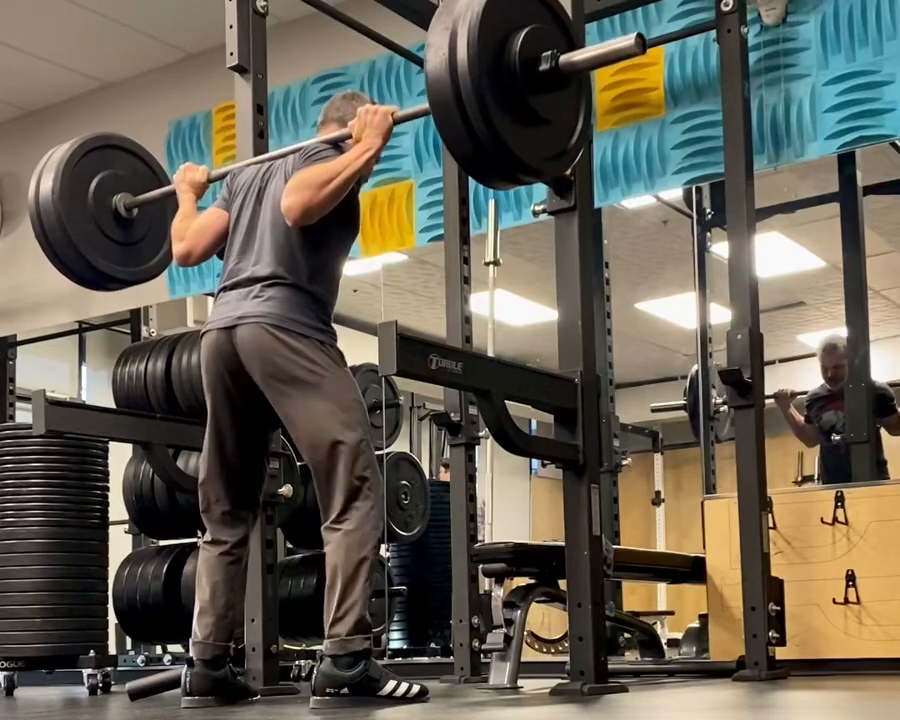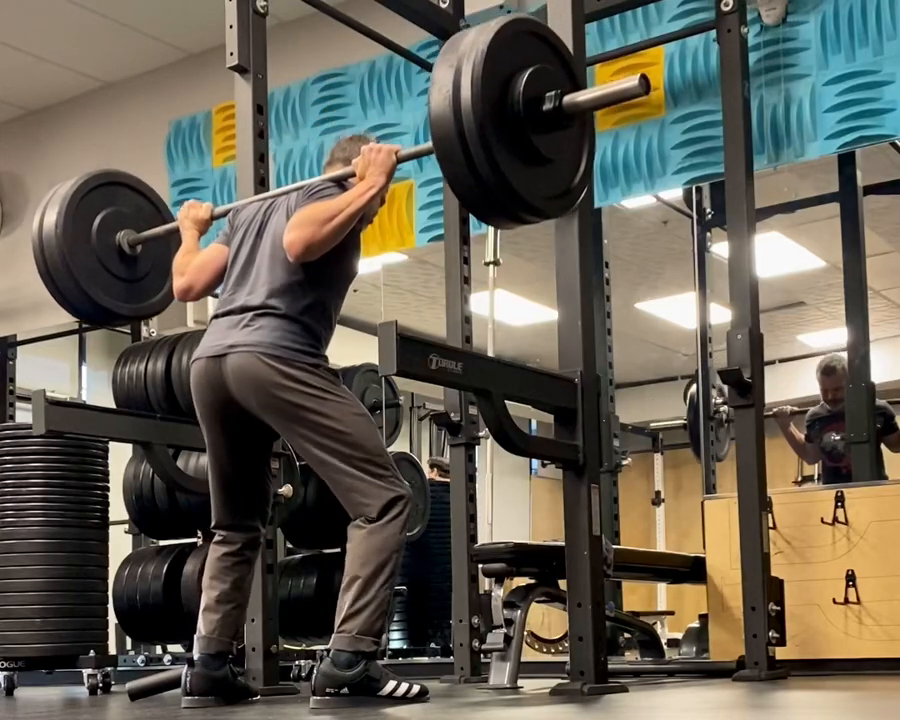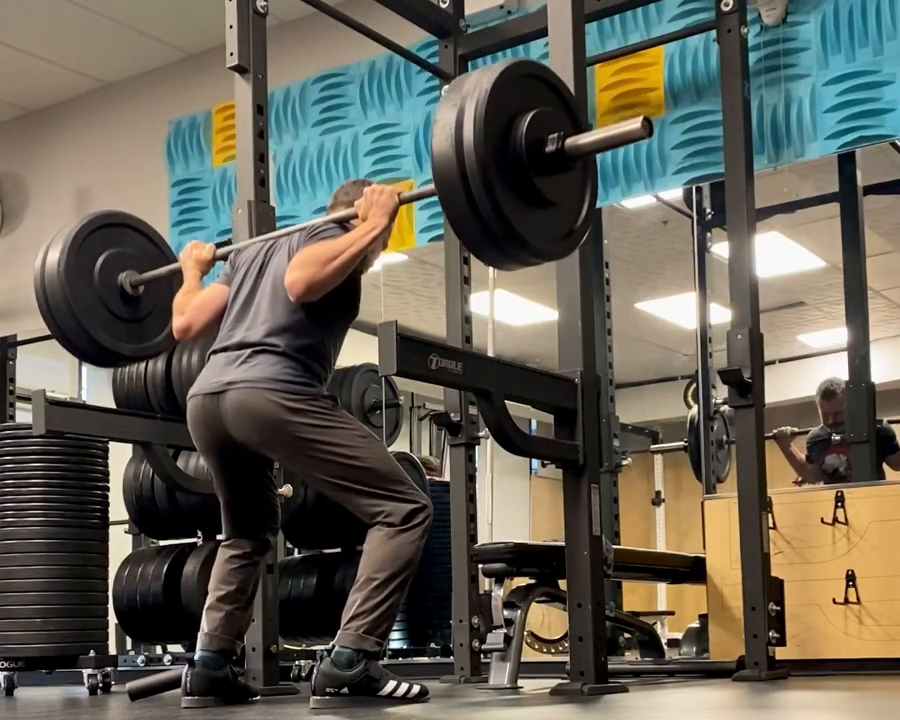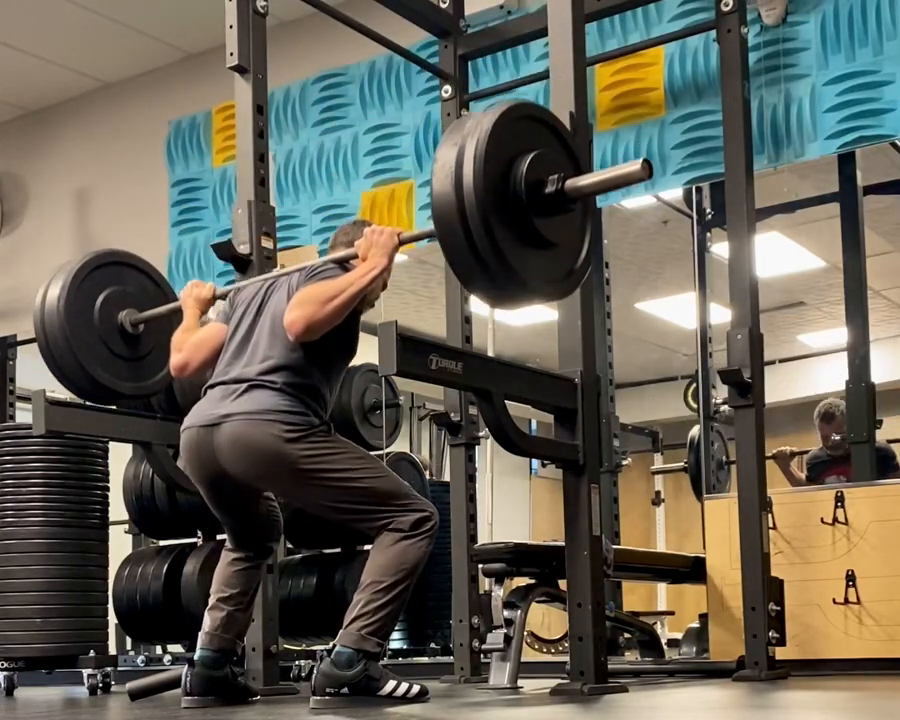
dt=0.3s
person 1, frame 1
left shoulder: (249, 173)
right shoulder: (334, 158)
left elbow: (186, 248)
right elbow: (298, 203)
left wrist: (188, 194)
right wrist: (371, 146)
left hip: (221, 332)
right hip: (281, 328)
left knee: (227, 512)
right knee: (352, 493)
left ankle: (208, 664)
right ankle: (345, 662)
person 1, frame 2
left shoulder: (252, 210)
right shoulder: (336, 193)
left elbow: (186, 285)
right elbow: (300, 241)
left wrist: (190, 231)
right wrist: (373, 182)
left hip: (211, 361)
right hip: (275, 357)
left knee: (236, 523)
right knee: (382, 498)
left ankle: (210, 664)
right ankle: (348, 662)
person 1, frame 3
left shoulder: (254, 250)
right shoulder: (339, 236)
left elbow: (186, 324)
right elbow: (301, 281)
left wrist: (193, 270)
right wrist: (376, 224)
left hip: (206, 400)
right hip: (271, 394)
left knee: (249, 531)
right knee: (403, 509)
left ankle: (209, 665)
right ankle: (348, 664)
person 1, frame 4
left shoulder: (253, 289)
right shoulder: (335, 274)
left elbow: (182, 361)
right elbow: (299, 321)
left wrist: (192, 310)
right wrist: (376, 263)
left hip: (199, 434)
right hip: (266, 428)
left knee: (252, 538)
right knee: (411, 519)
left ankle: (209, 666)
right ankle: (348, 665)
